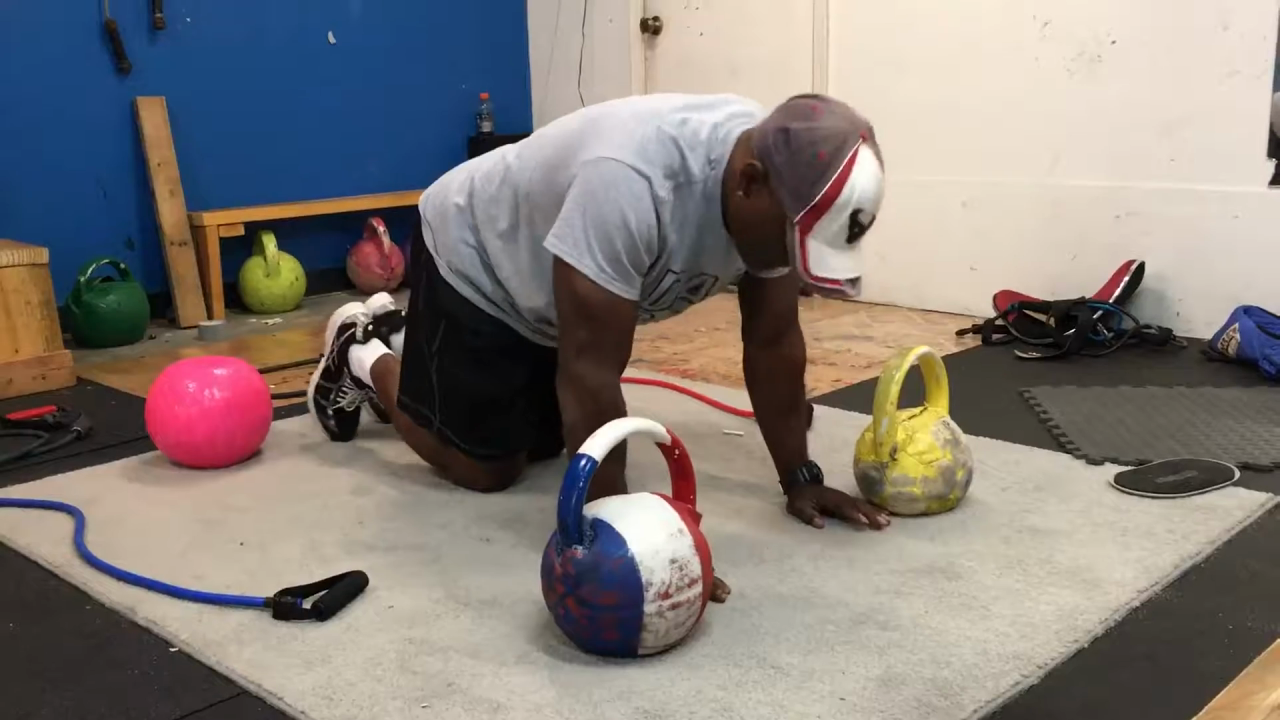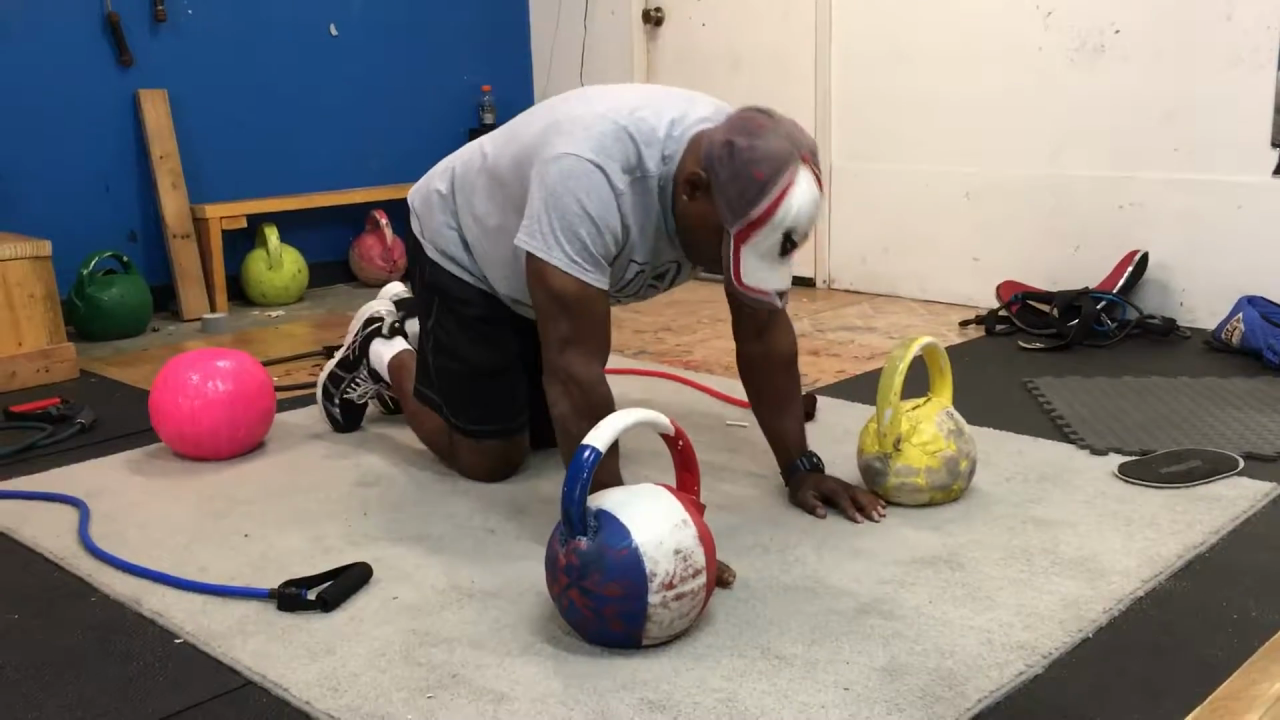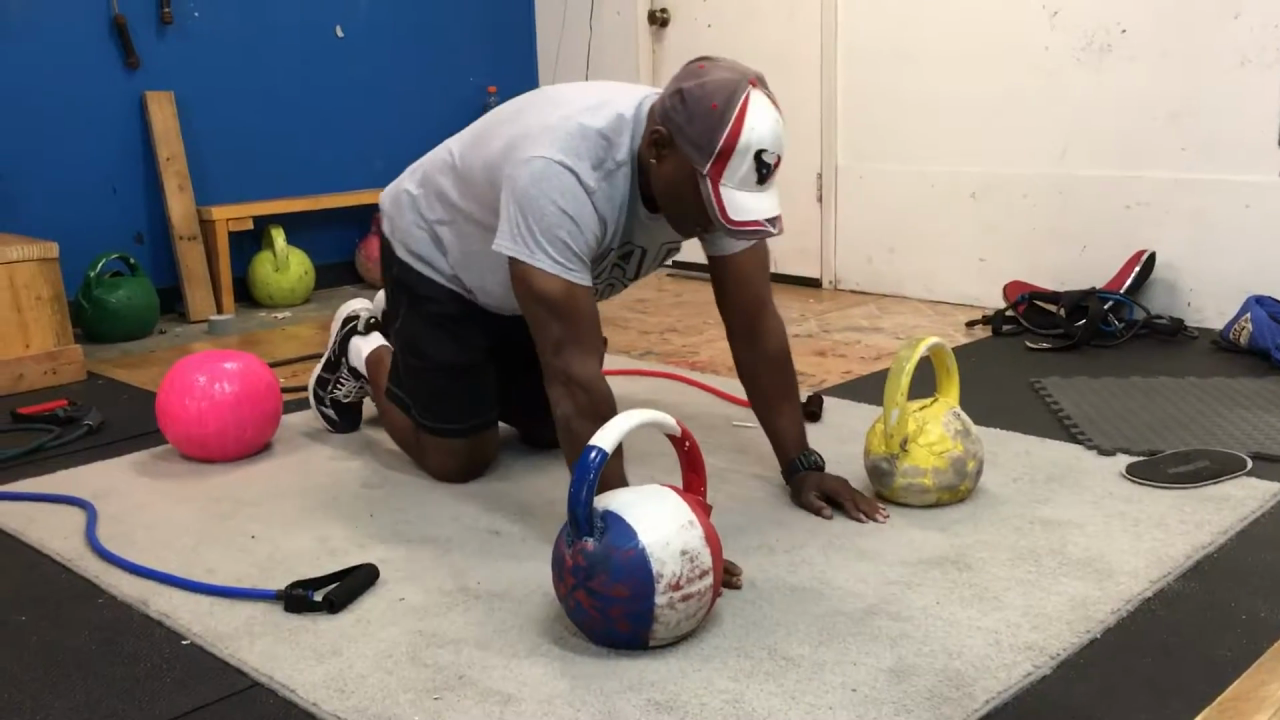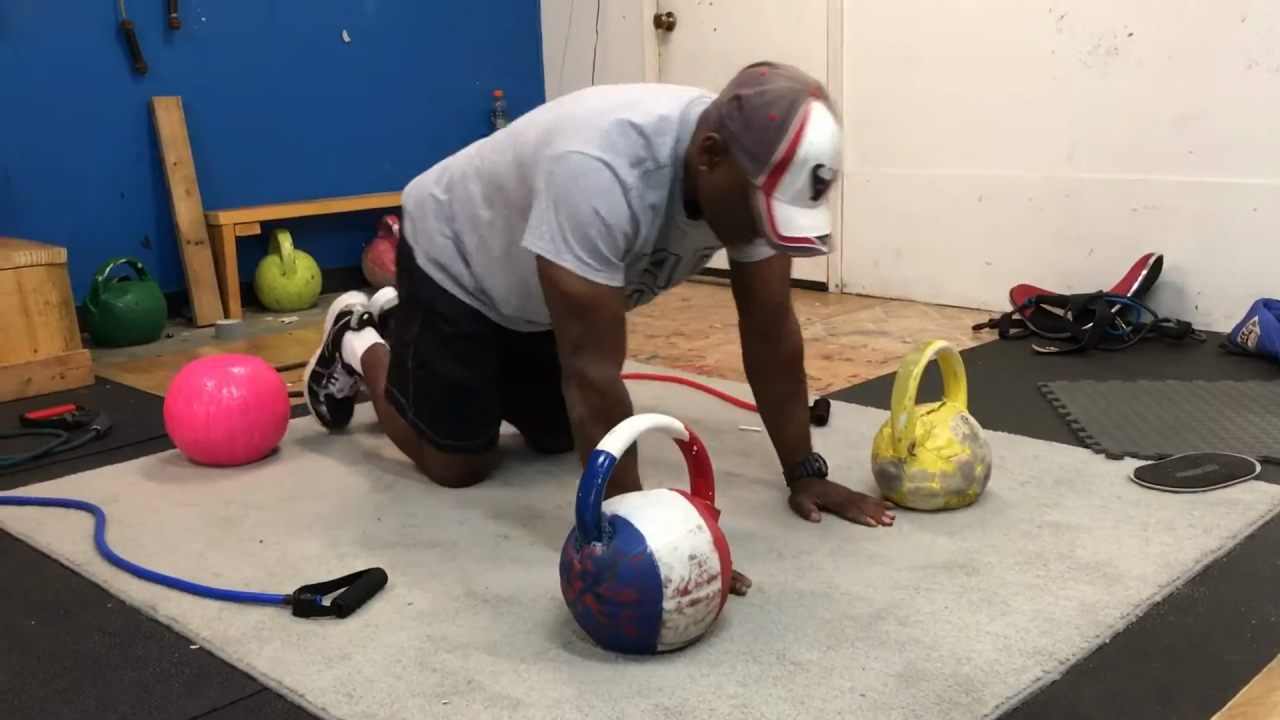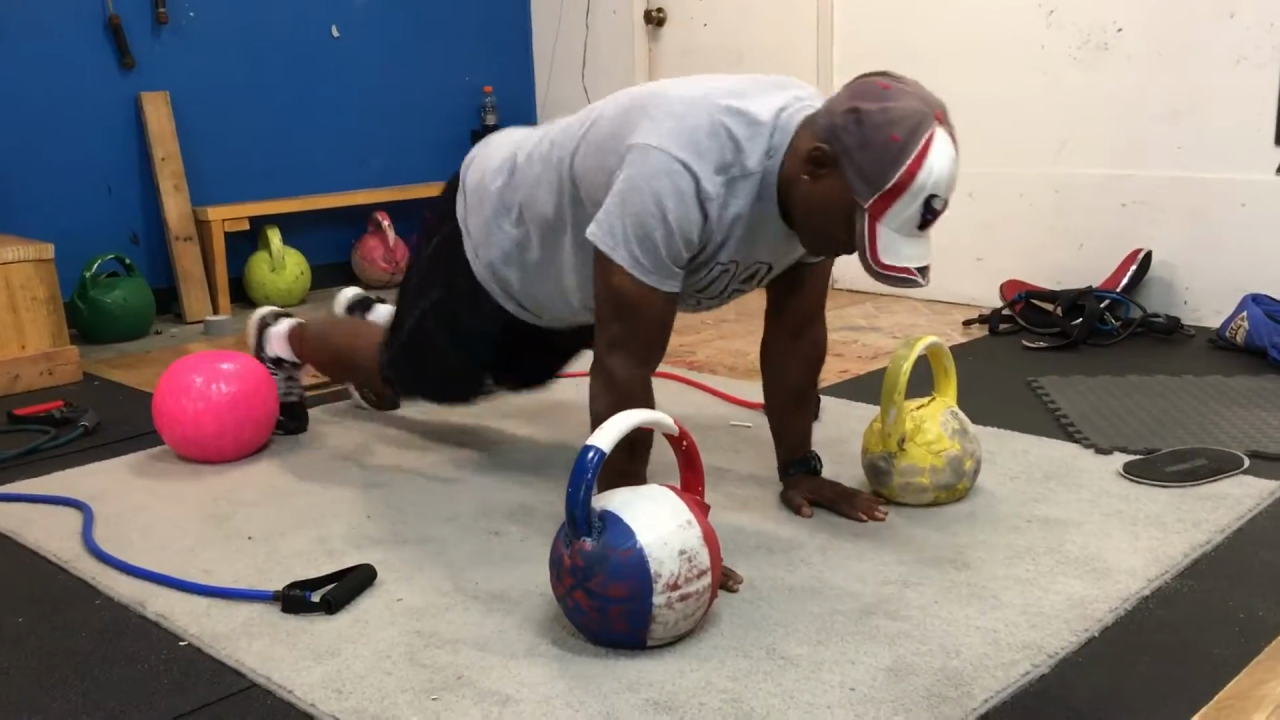
dt=0.4s
person 1, frame 1
left shoulder: (783, 179)
right shoulder: (632, 182)
left elbow: (774, 343)
right elbow: (591, 375)
left wrist: (800, 480)
left hip: (546, 283)
right hip: (474, 256)
left knee: (545, 442)
right knee: (486, 467)
left ankle: (397, 334)
right ankle: (363, 358)
person 1, frame 2
left shoulder: (750, 185)
right shoulder: (591, 177)
left elbow: (765, 334)
right elbow: (577, 367)
left wrist: (801, 471)
left hip: (551, 273)
right hip: (465, 246)
left knee: (549, 432)
right knee: (490, 457)
left ankle: (415, 325)
right ankle: (381, 351)
person 1, frame 3
left shoulder: (715, 160)
right shoulder: (561, 172)
left elbow: (755, 325)
right elbow: (573, 370)
left wrist: (802, 466)
left hip: (519, 277)
right hip: (434, 250)
left knee: (548, 431)
right knee: (458, 458)
right ankle: (363, 350)
person 1, frame 4
left shoulder: (759, 172)
right shoulder: (601, 171)
left elbow: (770, 332)
right elbow: (594, 371)
left wrist: (804, 472)
left hip: (539, 283)
right hip: (457, 254)
left knee: (557, 437)
right knee: (458, 463)
left ankle: (404, 321)
right ankle: (359, 343)
person 1, frame 5
left shoulder: (826, 170)
right shoulder: (683, 170)
left elbow: (795, 331)
right elbow: (622, 367)
left wrist: (797, 469)
left hip: (568, 257)
right hip: (500, 228)
left knee: (509, 374)
right knee: (411, 368)
left ankle: (371, 314)
right ankle: (282, 340)
